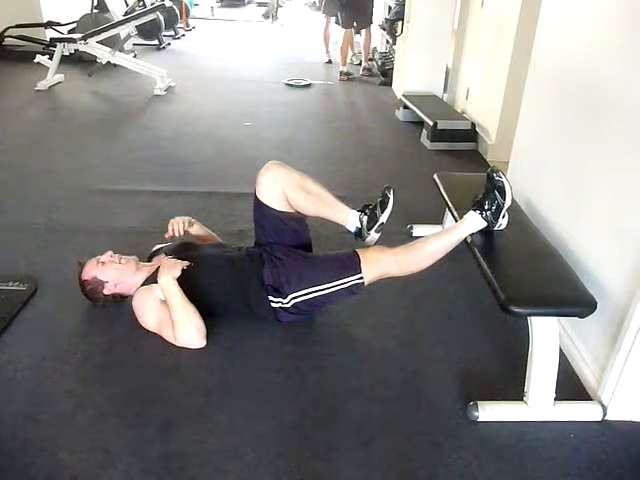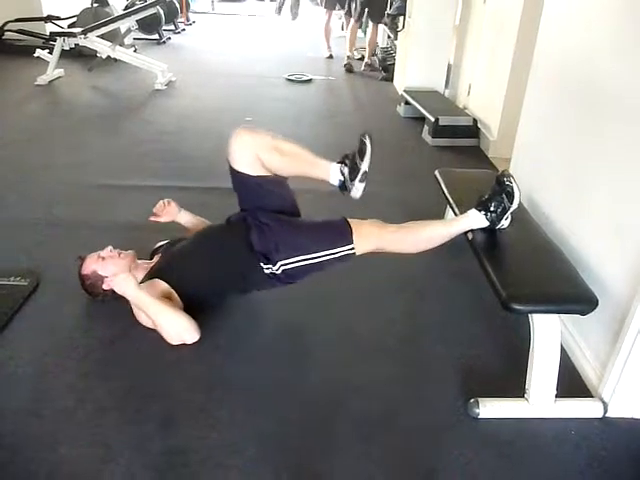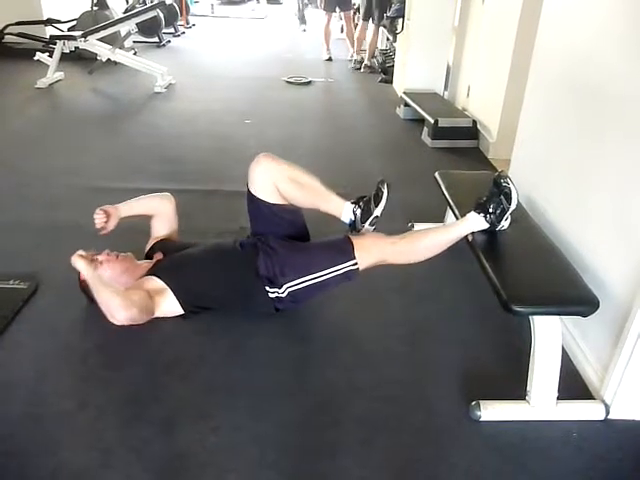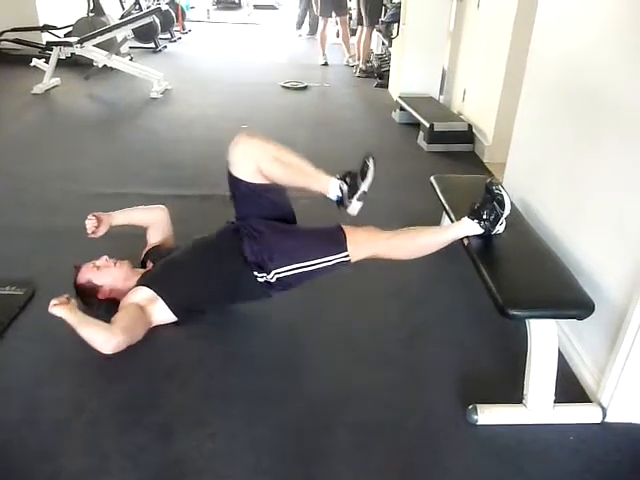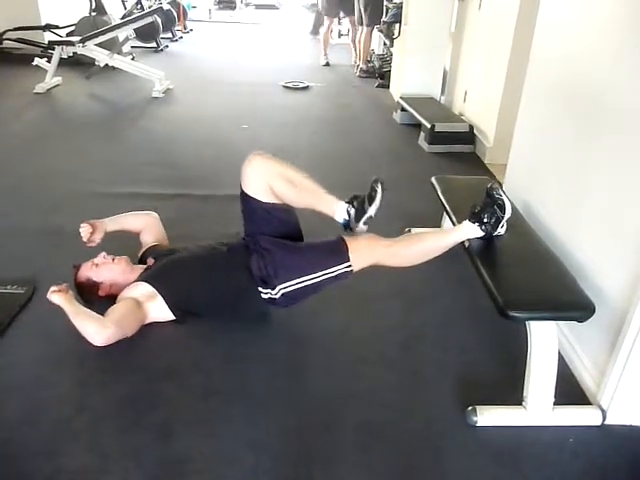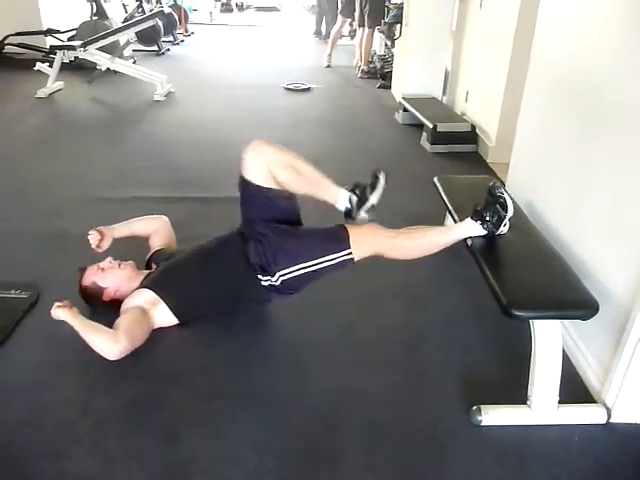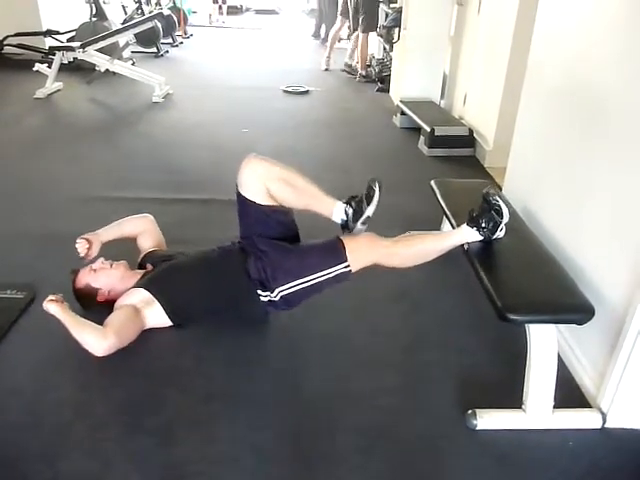
dt=0.7s
person 1, frame 1
left shoulder: (159, 254)
right shoulder: (147, 301)
right elbow: (194, 338)
left wrist: (191, 226)
right wrist: (168, 283)
left hip: (268, 255)
right hip: (278, 290)
left knee: (273, 174)
right knee: (383, 261)
left ankle: (358, 222)
right ankle: (474, 221)
person 1, frame 2
left shoulder: (161, 254)
right shoulder: (146, 296)
right elbow: (186, 334)
left wrist: (180, 214)
right wrist: (133, 291)
left hip: (256, 226)
right hip: (269, 254)
left knee: (245, 141)
right knee: (373, 234)
left ankle: (341, 175)
right ankle: (478, 218)
person 1, frame 3
left shoulder: (159, 250)
right shoulder: (146, 293)
left elbow: (165, 201)
right elbow: (122, 313)
left wrist: (117, 211)
right wrist: (87, 269)
left hip: (265, 247)
right hip: (275, 280)
left knee: (265, 168)
right knee: (379, 248)
left ankle: (351, 213)
right ankle: (477, 221)
person 1, frame 4
left shoulder: (152, 256)
right shoulder: (138, 304)
left elbow: (160, 212)
right elbow: (111, 341)
left wrist: (109, 219)
right wrist: (70, 313)
left hip: (253, 234)
right hip: (264, 262)
left knee: (244, 147)
right knee: (369, 240)
left ankle: (339, 190)
right ankle: (471, 225)
person 1, frame 5
left shoulder: (151, 258)
right shoulder: (137, 298)
left elbow: (149, 218)
right elbow: (103, 333)
left wrist: (100, 225)
right wrist: (66, 301)
left hip: (259, 249)
right hip: (269, 277)
left knee: (258, 166)
right knee: (373, 248)
left ankle: (346, 213)
right ankle: (472, 228)
person 1, frame 6
left shoulder: (156, 260)
right shoulder: (139, 306)
left elbow: (160, 222)
right elbow: (116, 346)
left wrist: (109, 231)
right wrist: (73, 316)
left hip: (258, 240)
right hip: (267, 267)
left knee: (257, 153)
right knee: (375, 238)
left ankle: (348, 201)
right ankle: (475, 226)
person 1, frame 7
left shoulder: (151, 262)
right shoulder: (135, 304)
left elbow: (146, 220)
right elbow: (103, 343)
left wrist: (96, 236)
right wrist: (62, 311)
left hip: (254, 254)
right hip: (265, 282)
left knee: (255, 169)
right knee: (372, 249)
left ankle: (343, 214)
right ankle: (470, 232)
